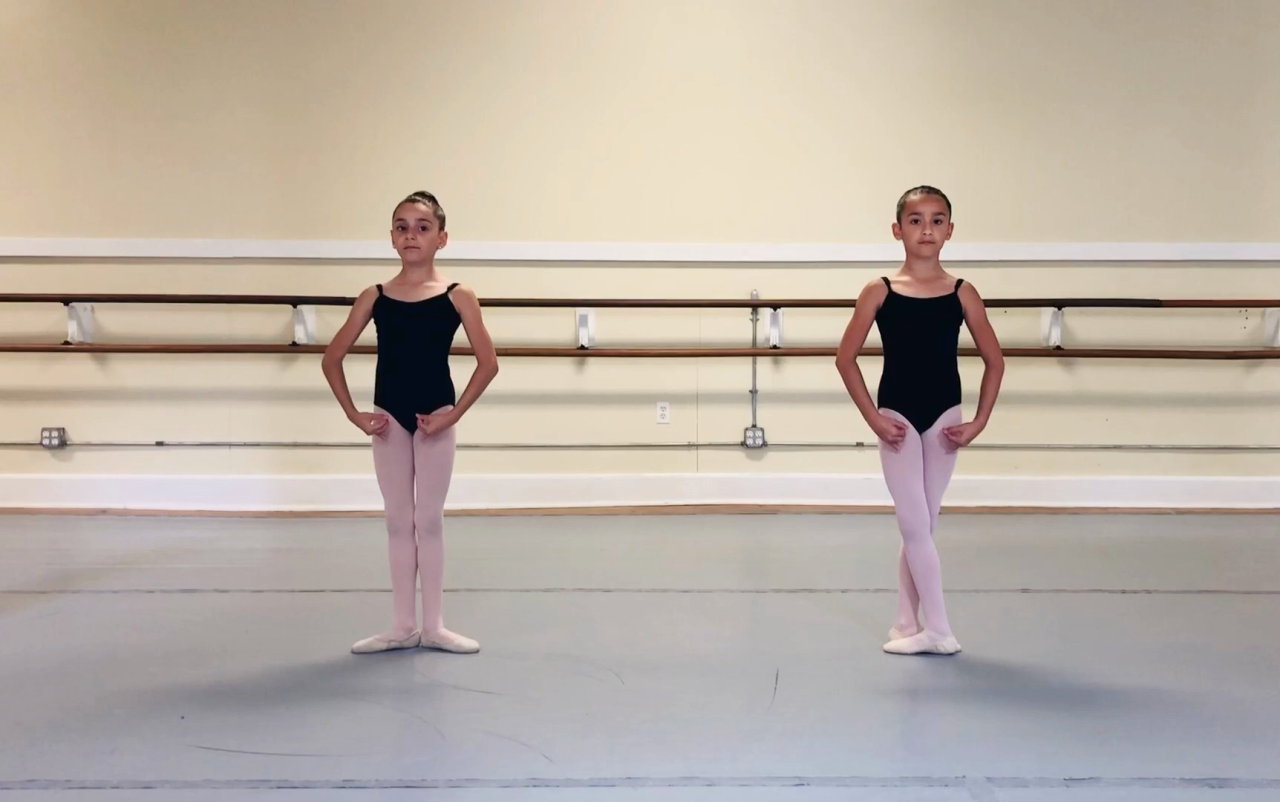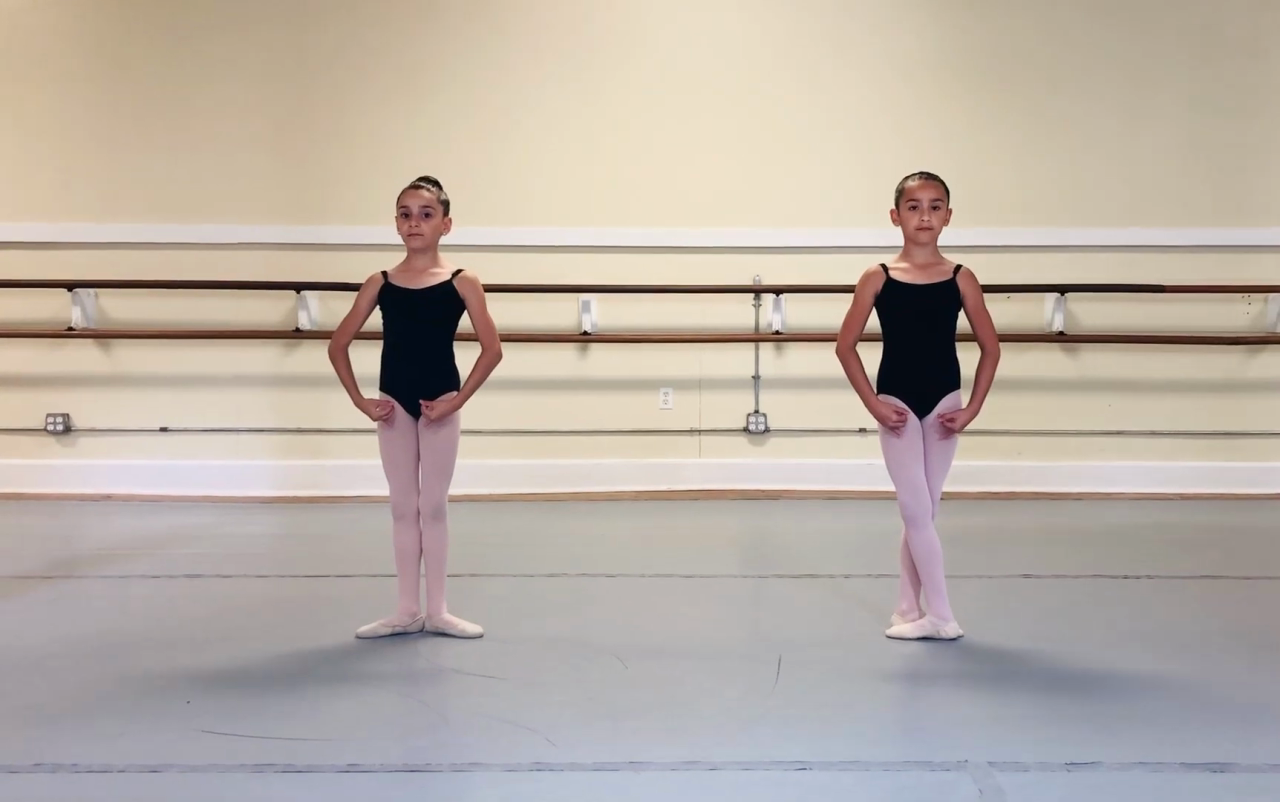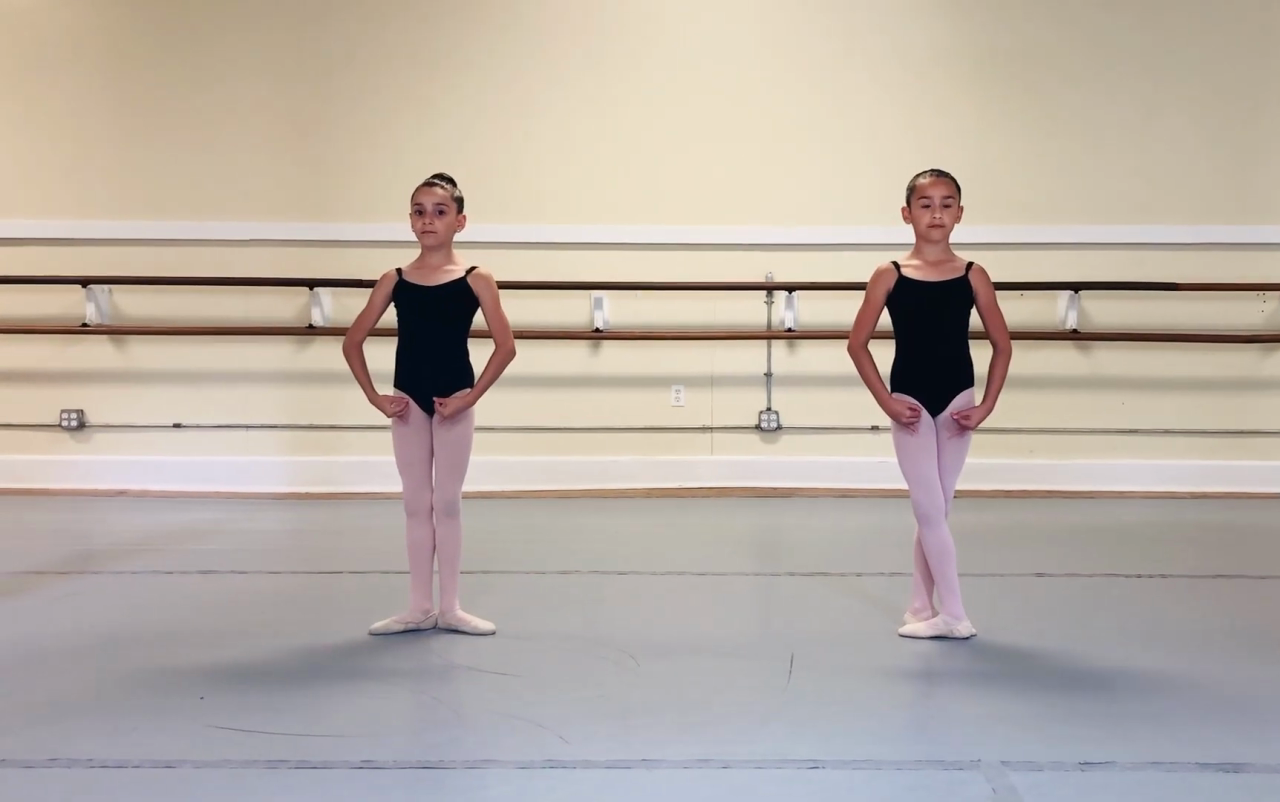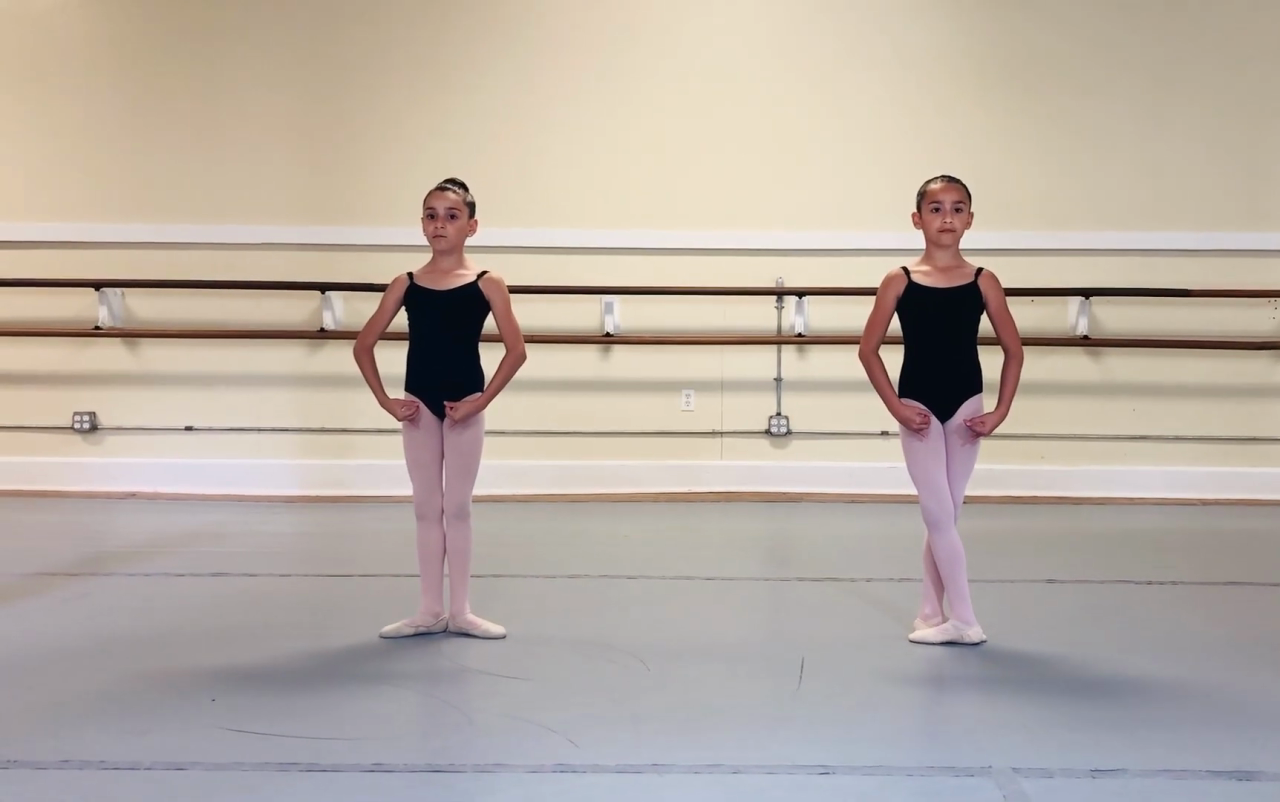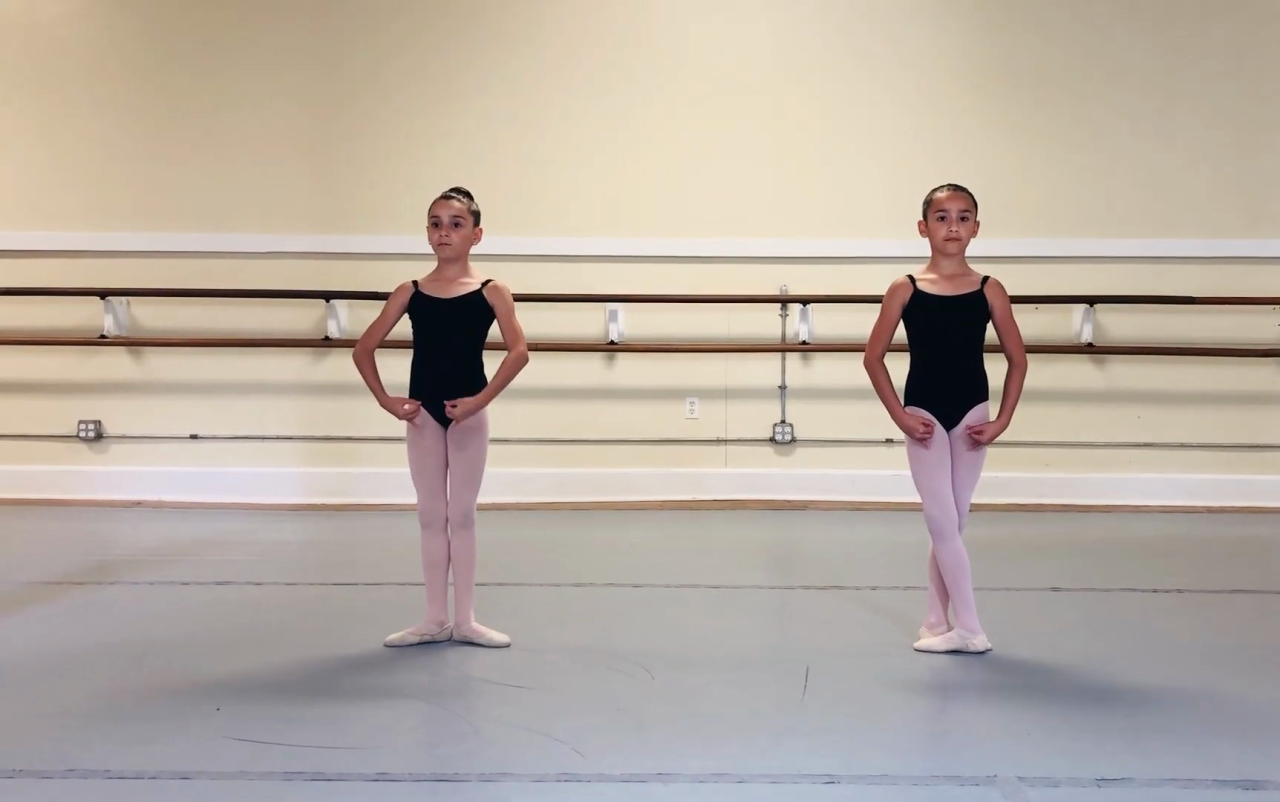
dt=0.5s
person 1, frame 1
left shoulder: (962, 293)
right shoulder: (879, 291)
left elbow: (994, 360)
right elbow: (846, 357)
left wrist: (980, 420)
right wrist: (872, 417)
left hip: (943, 416)
right hip: (897, 416)
left knee: (922, 526)
right knee: (914, 525)
left ankle: (907, 625)
right ankle: (937, 630)
person 1, frame 2
left shoulder: (961, 278)
right shoulder: (877, 278)
left elbow: (990, 347)
right elbow: (846, 345)
left wrist: (972, 407)
right wrist: (873, 404)
left hip: (943, 402)
right hip: (897, 402)
left knee: (923, 513)
right knee: (916, 511)
left ankle: (907, 610)
right ankle: (940, 615)
person 1, frame 3
left shoulder: (973, 276)
right shoulder: (890, 276)
left elbow: (1002, 345)
right elbow: (857, 343)
left wrist: (987, 404)
right wrist: (886, 401)
left hip: (957, 399)
right hip: (910, 401)
left knee: (937, 511)
right knee: (929, 510)
left ankle: (921, 609)
right ankle: (953, 614)
person 1, frame 4
left shoulder: (983, 281)
right shoulder: (899, 281)
left elbow: (1013, 349)
right elbow: (868, 348)
left wrist: (1001, 410)
right wrist: (895, 407)
left hip: (965, 405)
right hip: (919, 406)
left knee: (946, 516)
right knee: (937, 515)
left ankle: (931, 614)
right ankle: (963, 619)
person 1, frame 5
left shoulder: (989, 290)
right shoulder: (905, 290)
left elbow: (1017, 359)
right elbow: (873, 357)
left wrist: (1003, 419)
right wrist: (899, 416)
left hip: (971, 412)
right hip: (924, 413)
left knee: (952, 524)
right knee: (942, 523)
left ankle: (936, 623)
right ankle: (969, 628)
person 2, frame 1
left shoulder: (457, 296)
right shoulder: (374, 297)
left elbow: (488, 362)
right elbow: (331, 359)
left wrist: (455, 413)
right wrist: (354, 414)
left hip: (435, 418)
right hip: (389, 419)
left knee: (429, 521)
right knee: (399, 522)
left ankle: (433, 625)
right ankle: (403, 625)
person 2, frame 2
left shoulder: (462, 282)
right shoulder: (380, 284)
left elbow: (492, 349)
right elbow: (338, 345)
left wrist: (459, 400)
right wrist: (360, 401)
left hip: (439, 404)
right hip: (393, 405)
left knee: (434, 507)
right knee: (403, 507)
left ankle: (437, 610)
right ankle: (408, 610)
person 2, frame 3
left shoulder: (476, 279)
right shoulder: (394, 281)
left elbow: (505, 346)
right elbow: (352, 342)
left wrist: (472, 396)
right wrist: (374, 397)
left hip: (454, 401)
right hip: (408, 401)
left knee: (447, 503)
right knee: (416, 504)
left ankle: (449, 607)
right ankle: (420, 607)
person 2, frame 4
left shoulder: (487, 284)
right shoulder: (405, 284)
left elbow: (516, 350)
right elbow: (363, 345)
left wrist: (483, 399)
right wrist: (385, 400)
left hip: (464, 405)
right hip: (418, 404)
left knee: (458, 507)
right knee: (426, 507)
left ankle: (460, 610)
right ankle: (430, 609)
person 2, frame 5
left shoulder: (491, 291)
right shoulder: (410, 292)
left elbow: (518, 350)
right elbow: (364, 347)
left wrist: (482, 399)
right wrist: (385, 398)
left hip: (468, 411)
right hip: (423, 410)
left knee: (463, 514)
right knee: (430, 515)
left ankle: (465, 619)
right ankle: (435, 618)
